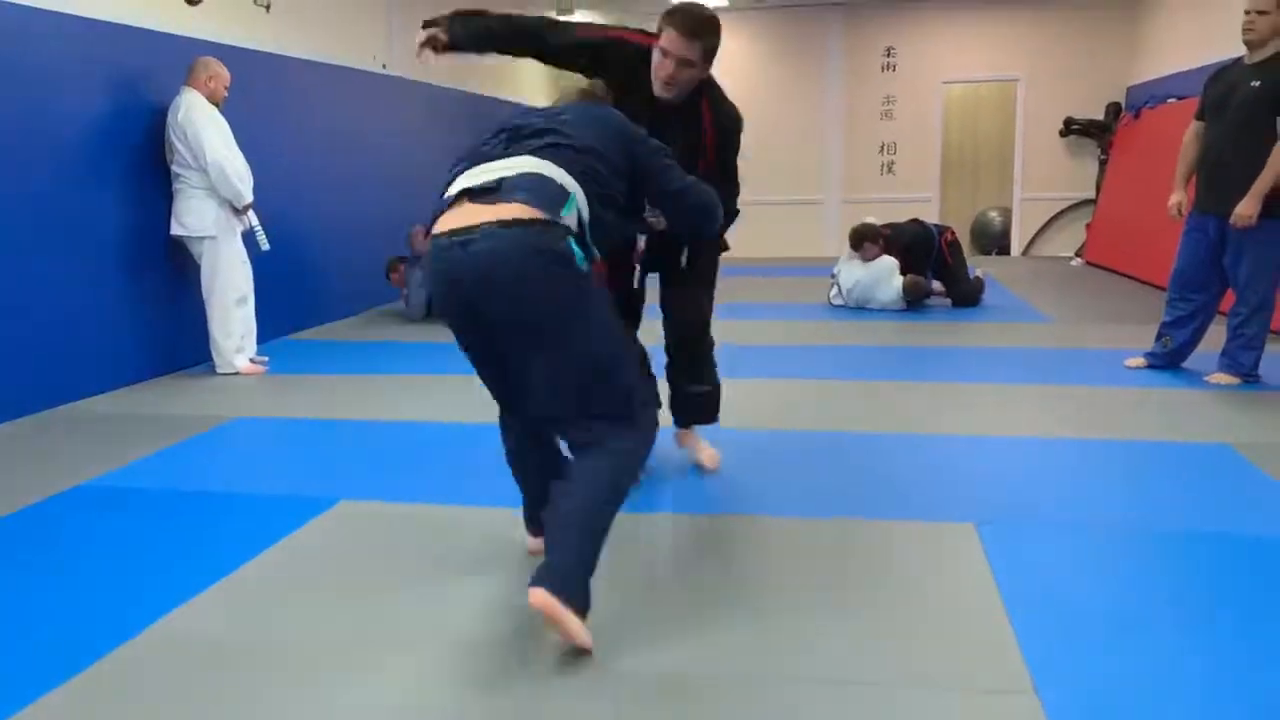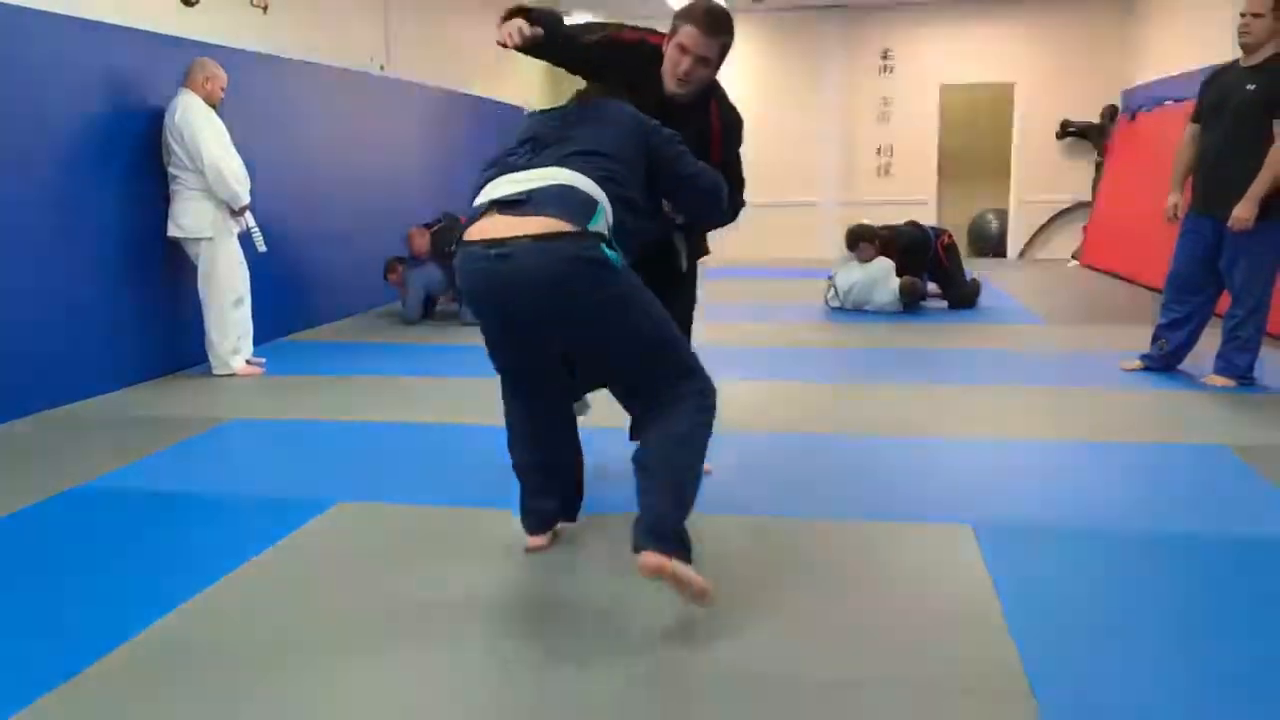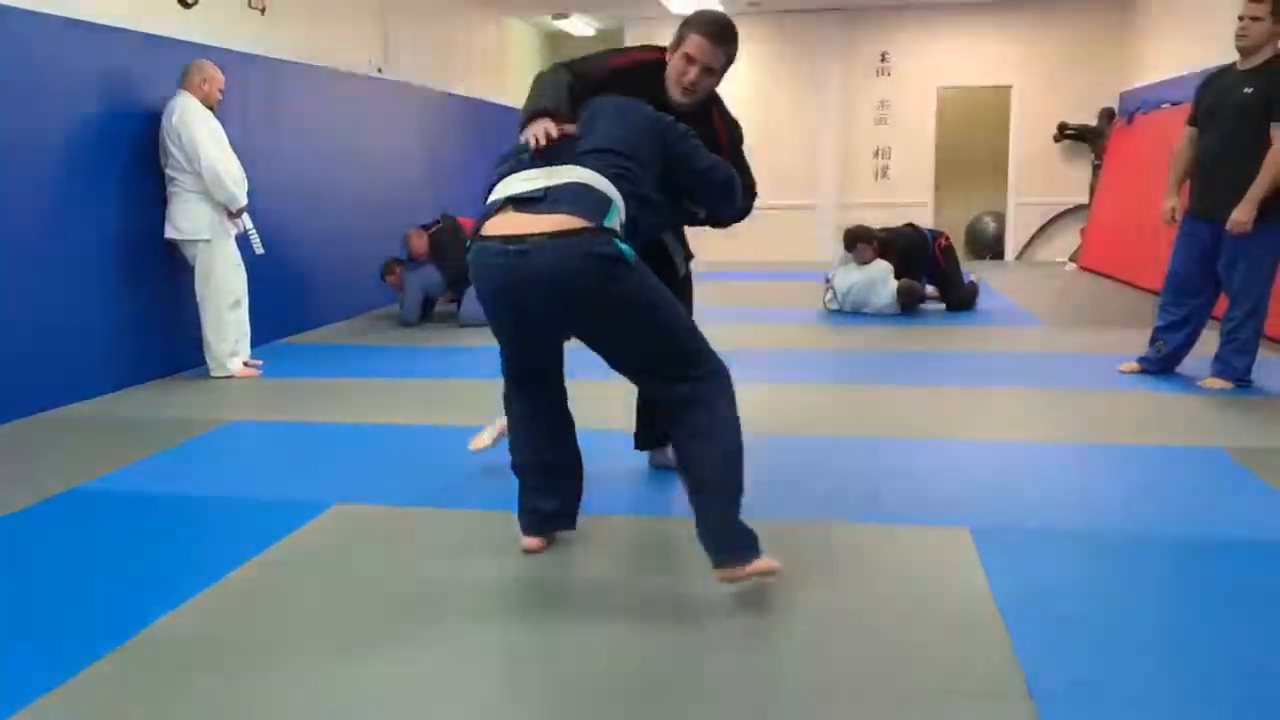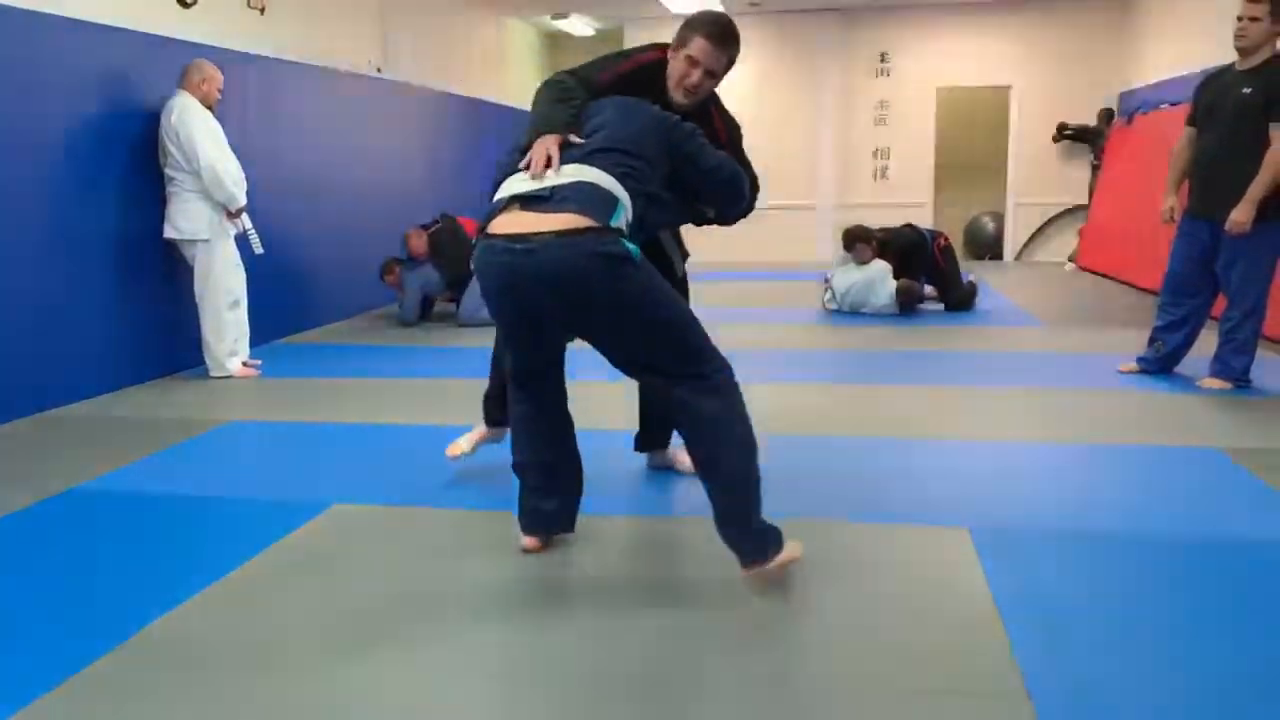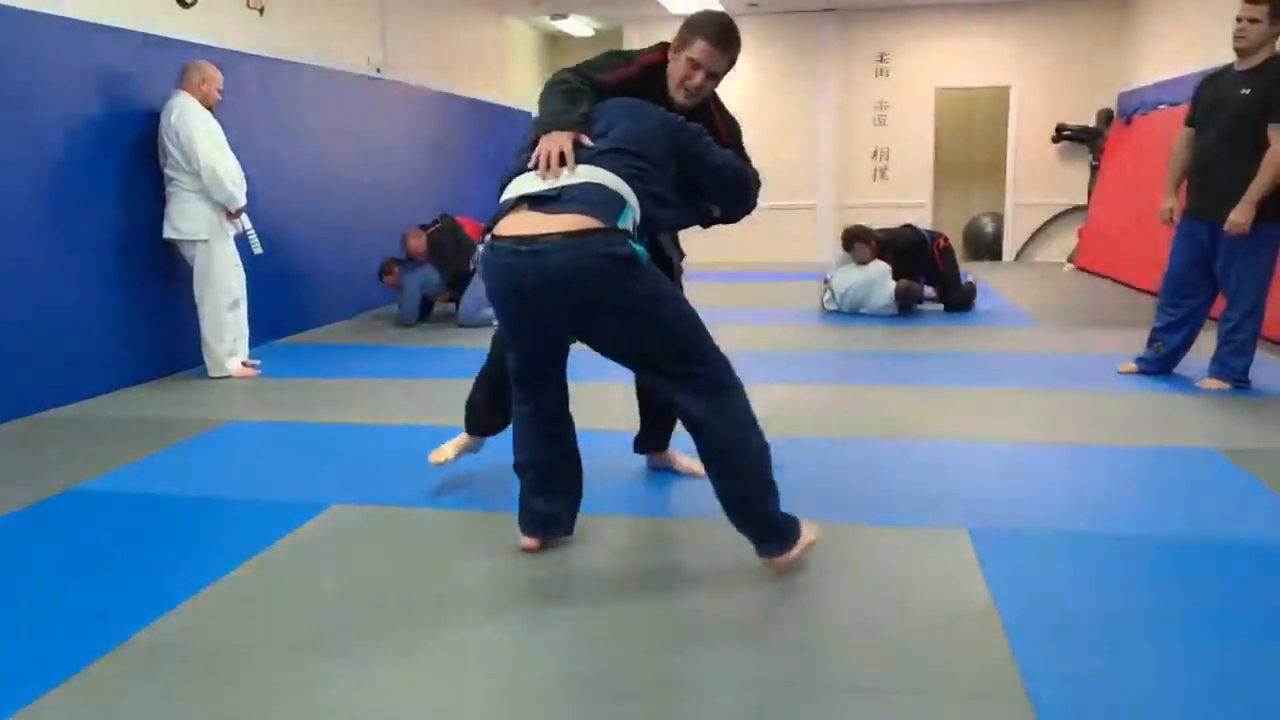
dt=0.2s
person 1, frame 1
left shoulder: (515, 125)
right shoulder: (618, 131)
right elbow: (702, 215)
left hip: (446, 248)
right hip: (527, 247)
left knee: (520, 392)
right knee: (621, 421)
left ankle: (546, 520)
right ankle: (560, 583)
person 1, frame 2
left shoulder: (533, 126)
right shoulder: (633, 124)
right elbow: (712, 199)
right wrist: (665, 214)
left hip: (477, 259)
right hip: (561, 257)
left knee: (530, 384)
right knee: (680, 392)
left ankle: (542, 516)
right ankle: (660, 539)
person 1, frame 3
right shoulder: (646, 120)
right elbow: (724, 192)
right wrist: (684, 206)
left hip: (492, 255)
right hip: (576, 253)
left knee: (531, 381)
right knee: (698, 380)
left ankle: (541, 519)
right ankle: (732, 548)
person 1, frame 4
right shoulder: (652, 121)
right elbow: (732, 189)
right wrist: (695, 205)
left hip: (498, 254)
right hip: (582, 253)
left knee: (532, 381)
right knee: (702, 380)
left ankle: (540, 520)
right ankle: (757, 544)
person 1, frame 5
right shoulder: (659, 122)
right elbow: (739, 186)
right wrist: (703, 209)
left hip: (505, 257)
right hip: (588, 256)
left knee: (536, 382)
right knee: (705, 381)
left ankle: (540, 522)
right ankle: (776, 534)
person 2, frame 1
left shoulder: (719, 118)
right shoulder: (626, 53)
left elbow: (717, 205)
left knee: (687, 326)
right knee: (616, 318)
left ankle: (688, 426)
person 2, frame 2
left shoulder: (720, 121)
right shoulder: (633, 53)
left elbow: (725, 203)
right elbow: (562, 41)
left wrist: (680, 215)
left hip: (665, 235)
person 2, frame 3
left shoulder: (718, 127)
right shoulder: (637, 67)
left elbow: (737, 199)
right elbow: (566, 77)
left wrist: (686, 204)
right wrist: (545, 114)
left hip: (655, 233)
left ankle: (658, 443)
person 2, frame 4
left shoulder: (715, 124)
right shoulder: (637, 68)
right elbow: (567, 85)
left wrist: (698, 203)
right wrist: (550, 129)
left hip: (650, 232)
left ankle: (657, 444)
right ankle: (495, 422)
person 2, frame 5
left shoulder: (715, 124)
right shoulder: (636, 70)
right elbow: (569, 85)
left wrist: (706, 206)
right wrist: (557, 125)
left hip: (645, 236)
left ankle: (657, 445)
person 3, frame 1
right shoulder: (1222, 76)
right elbow: (1196, 134)
right wrist: (1180, 187)
right hip: (1208, 206)
right knee: (1188, 283)
left ankle: (1239, 366)
right ankle: (1164, 353)
person 3, frame 2
right shoulder: (1217, 78)
right elbow: (1192, 137)
right wrist: (1176, 189)
right hip: (1204, 209)
left knee: (1247, 294)
right knee: (1184, 286)
left ankle: (1234, 369)
right ankle: (1160, 355)
person 3, frame 3
right shoulder: (1214, 81)
right elbow: (1189, 140)
right wrist: (1173, 192)
right hip: (1202, 211)
left knee: (1245, 297)
right knee: (1181, 288)
left ankle: (1231, 372)
right ankle: (1158, 358)
person 3, frame 4
right shoulder: (1213, 82)
right elbow: (1188, 140)
right wrist: (1172, 192)
right hip: (1200, 211)
left knee: (1243, 297)
right knee: (1180, 288)
left ankle: (1230, 371)
right ankle: (1156, 358)
person 3, frame 5
right shoulder: (1212, 82)
right elbow: (1186, 141)
right wrist: (1170, 193)
left hip: (1248, 215)
right hip: (1199, 211)
left knee: (1242, 297)
right knee: (1179, 288)
left ankle: (1229, 372)
right ankle: (1156, 358)
person 4, frame 1
left shoulder: (187, 108)
right shoulder: (196, 110)
right elbow: (217, 161)
left wrist: (237, 199)
right wrist: (242, 198)
left hip: (209, 211)
right hip: (209, 214)
left knee: (236, 282)
right knee: (226, 287)
left ankle: (242, 350)
right ankle: (231, 359)
person 4, frame 2
left shoulder: (185, 110)
right shoulder: (193, 111)
right elbow: (214, 163)
left wrist: (233, 201)
right wrist: (239, 199)
left hip: (207, 213)
right hip: (206, 215)
left knee: (233, 284)
right knee: (223, 289)
left ankle: (238, 351)
right ankle: (227, 361)
person 4, frame 3
left shoulder: (183, 111)
right shoulder: (190, 113)
right elbow: (211, 164)
left wrist: (231, 201)
right wrist: (236, 200)
left hip: (205, 214)
right hip: (204, 217)
left knee: (231, 286)
right knee: (220, 291)
left ankle: (235, 353)
right ankle: (225, 362)
person 4, frame 4
left shoulder: (183, 111)
right shoulder: (189, 112)
right elbow: (210, 164)
left wrist: (230, 201)
right wrist: (236, 200)
left hip: (205, 214)
right hip: (203, 216)
left knee: (230, 285)
right knee: (219, 291)
left ankle: (234, 353)
right ankle: (224, 362)
person 4, frame 5
left shoulder: (183, 111)
right shoulder: (188, 112)
right elbow: (210, 164)
left wrist: (230, 201)
right wrist: (235, 200)
left hip: (205, 214)
right hip: (202, 217)
left knee: (230, 285)
right knee: (219, 291)
left ankle: (234, 353)
right ankle: (223, 362)
